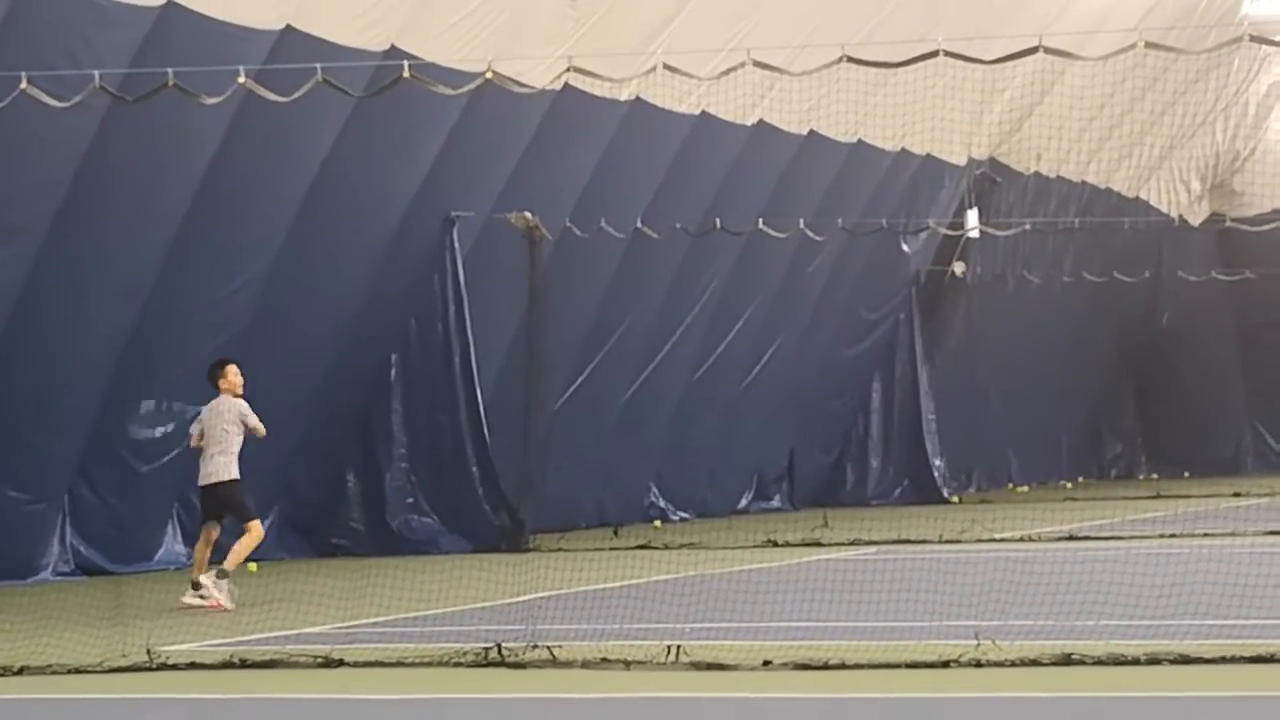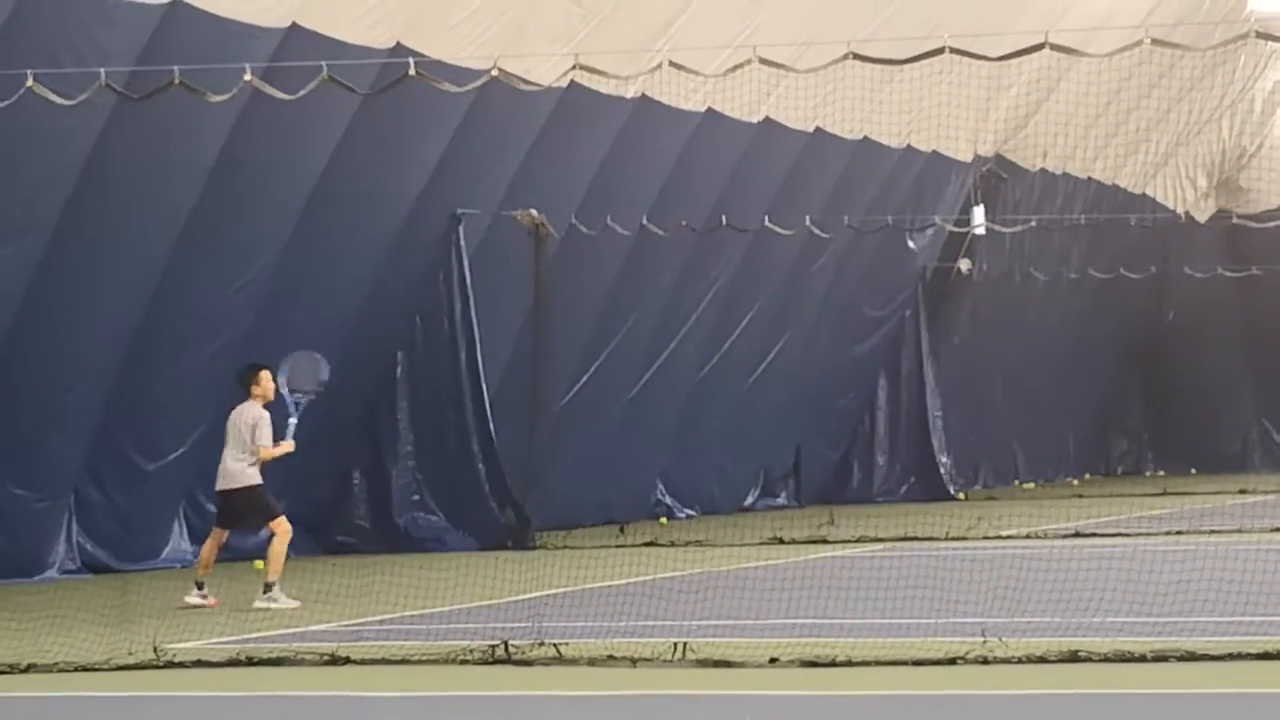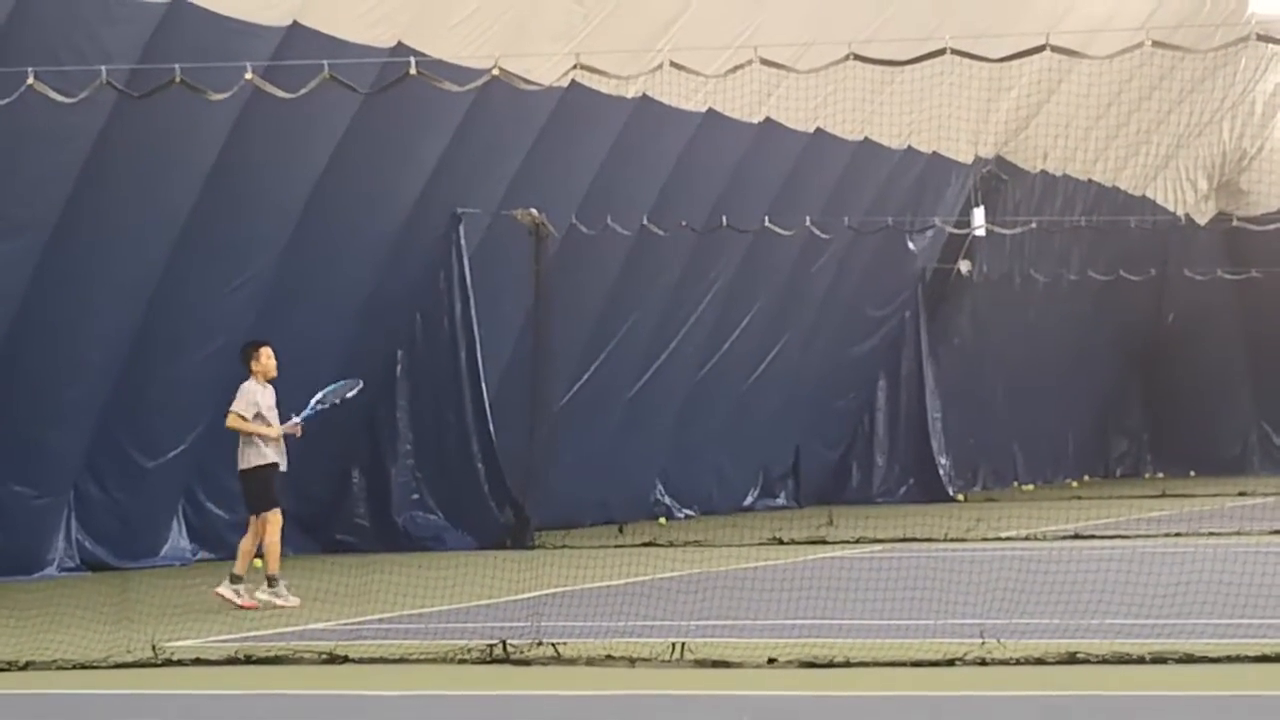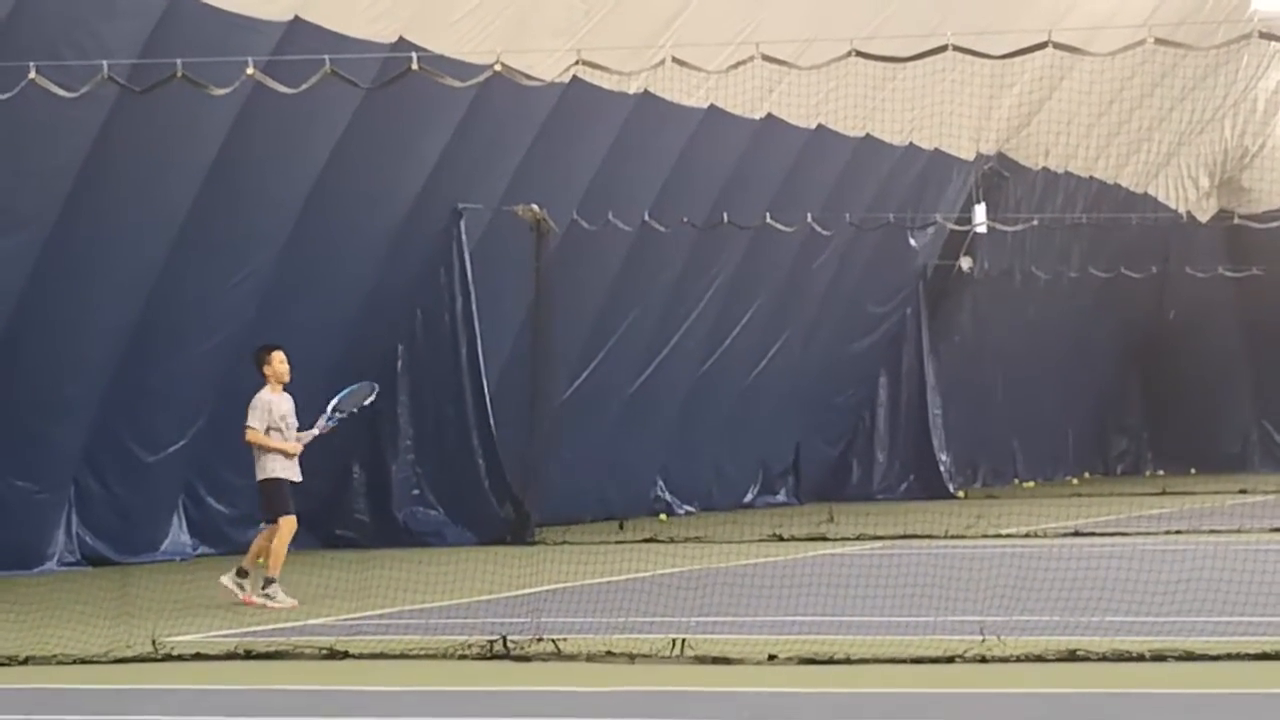
dt=0.3s
person 1, frame 1
left shoulder: (207, 410)
right shoulder: (238, 405)
left elbow: (194, 442)
right elbow: (260, 432)
right wrist: (246, 427)
left hip: (206, 479)
right hip: (225, 478)
left knee: (209, 534)
right knee: (255, 531)
left ankle: (196, 589)
right ankle: (220, 577)
person 1, frame 2
left shoulder: (238, 413)
right shoulder: (261, 415)
right elbow: (264, 454)
left wrist: (276, 445)
right wrist: (285, 448)
left hip: (226, 483)
right hip: (247, 482)
left knee: (217, 536)
right knee: (283, 529)
left ankle: (198, 590)
right ankle: (270, 592)
person 1, frame 3
left shoulder: (267, 390)
right shoulder: (249, 389)
right elbow: (232, 421)
left wrist: (287, 428)
right wrist: (264, 430)
left hip: (265, 464)
right hip: (258, 464)
left knee: (257, 527)
right knee: (273, 521)
left ankle: (233, 584)
right ankle: (273, 586)
person 1, frame 4
left shoulder: (287, 399)
right shoulder: (263, 399)
right elbow: (252, 436)
left wrist: (313, 432)
right wrist: (286, 446)
left hip: (288, 473)
right hip: (273, 473)
left knee: (271, 530)
right knee: (285, 526)
left ankle: (238, 576)
right ankle: (269, 589)
